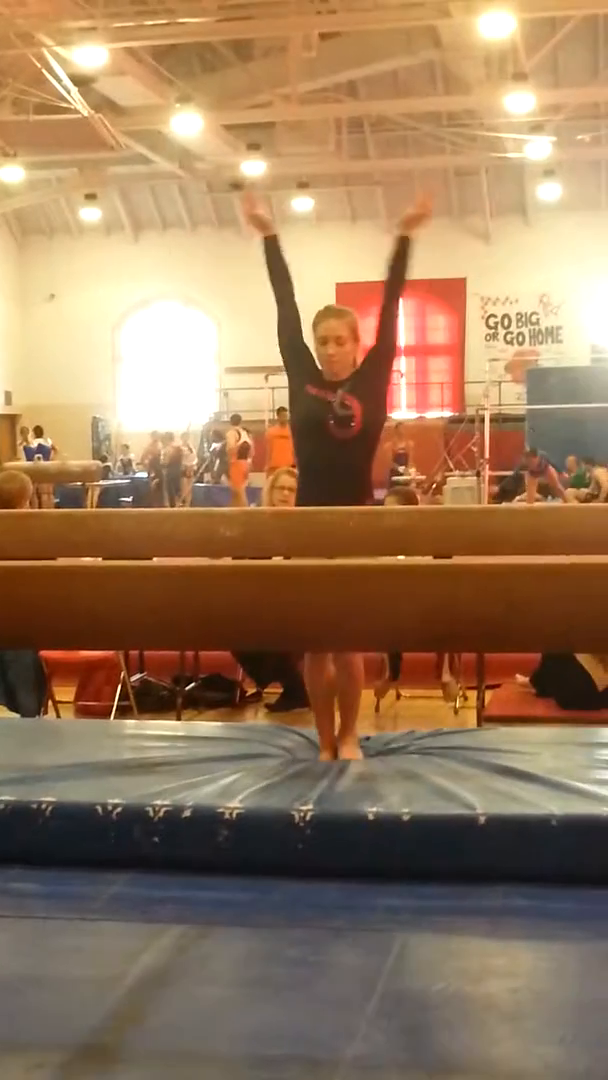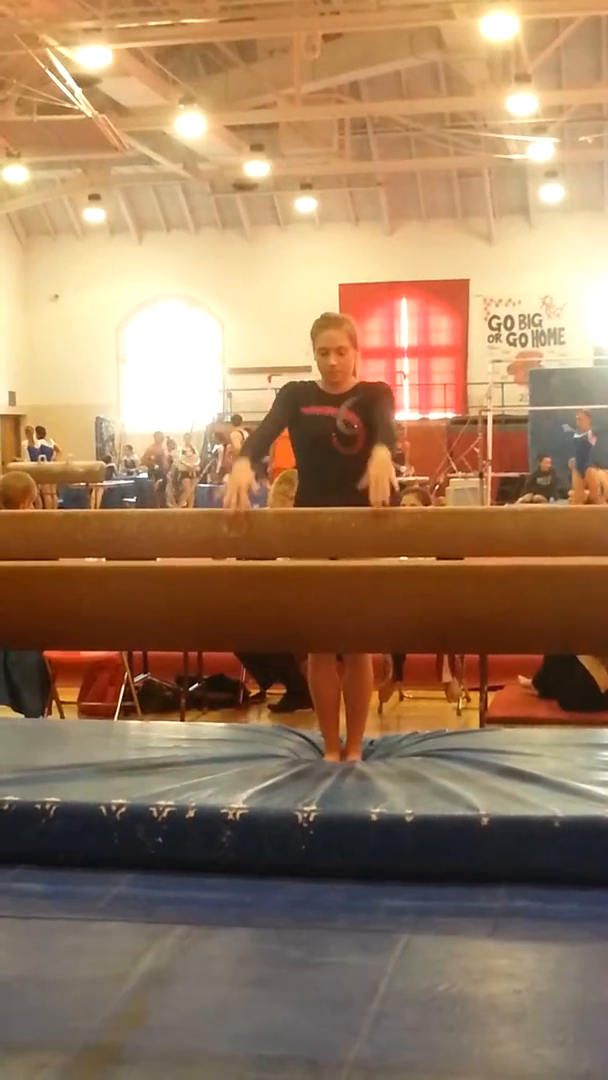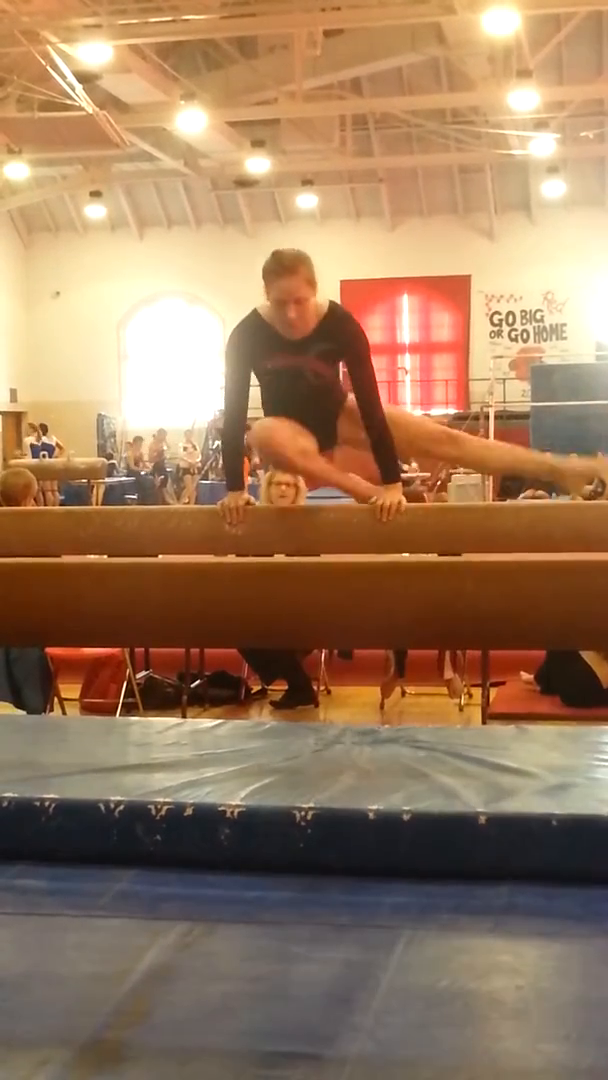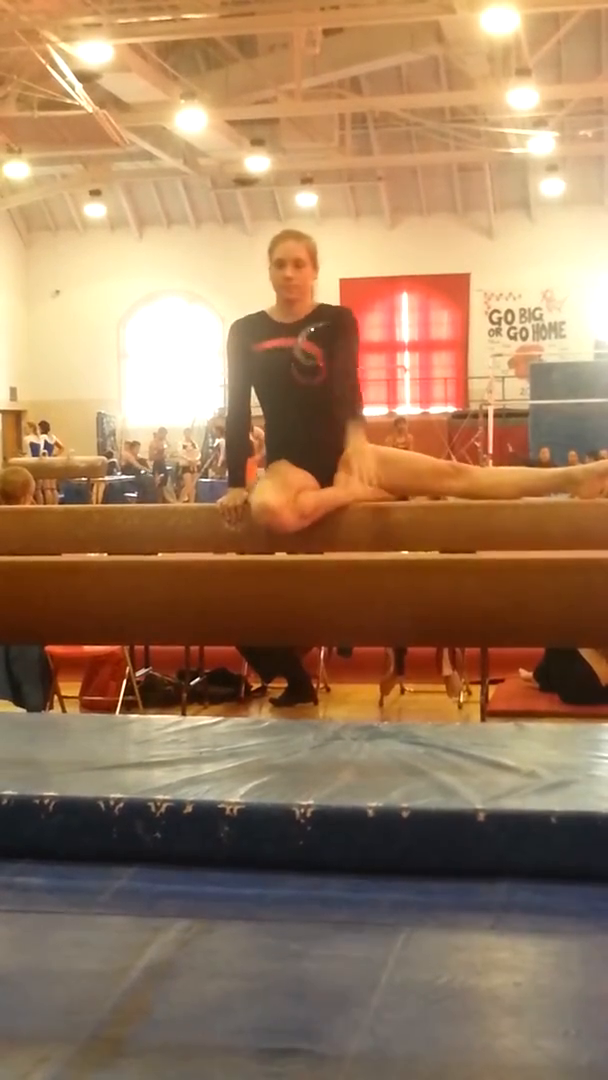
dt=1s
person 1, frame 1
left shoulder: (373, 379)
right shoulder: (301, 378)
left elbow: (392, 302)
right elbow: (284, 301)
left wrist: (406, 235)
right wrist: (268, 236)
right knee: (315, 642)
left ankle: (349, 738)
right ankle: (326, 747)
person 1, frame 2
left shoulder: (374, 395)
right shoulder: (295, 395)
left elbow: (386, 430)
right elbow: (264, 433)
left wrist: (382, 456)
right wrist: (242, 464)
left knee: (358, 649)
right knee: (319, 648)
left ankle: (354, 749)
right ankle: (331, 748)
person 1, frame 3
left shoulder: (341, 325)
right shoulder: (247, 336)
left elbow: (370, 405)
right elbow: (233, 414)
left wrist: (392, 482)
right wrist: (235, 488)
left hip: (337, 414)
right hip: (290, 429)
left knee: (445, 439)
right knee: (264, 436)
left ankle: (563, 470)
right ankle: (363, 488)
person 1, frame 4
left shoulder: (333, 318)
right shoulder: (245, 331)
left elbow: (348, 381)
right elbow: (237, 411)
left wrist: (357, 435)
right wrist: (235, 484)
left hip: (337, 449)
right hip: (288, 461)
left knee: (451, 474)
right knee: (270, 511)
left ankle: (573, 477)
right ankle: (353, 492)
